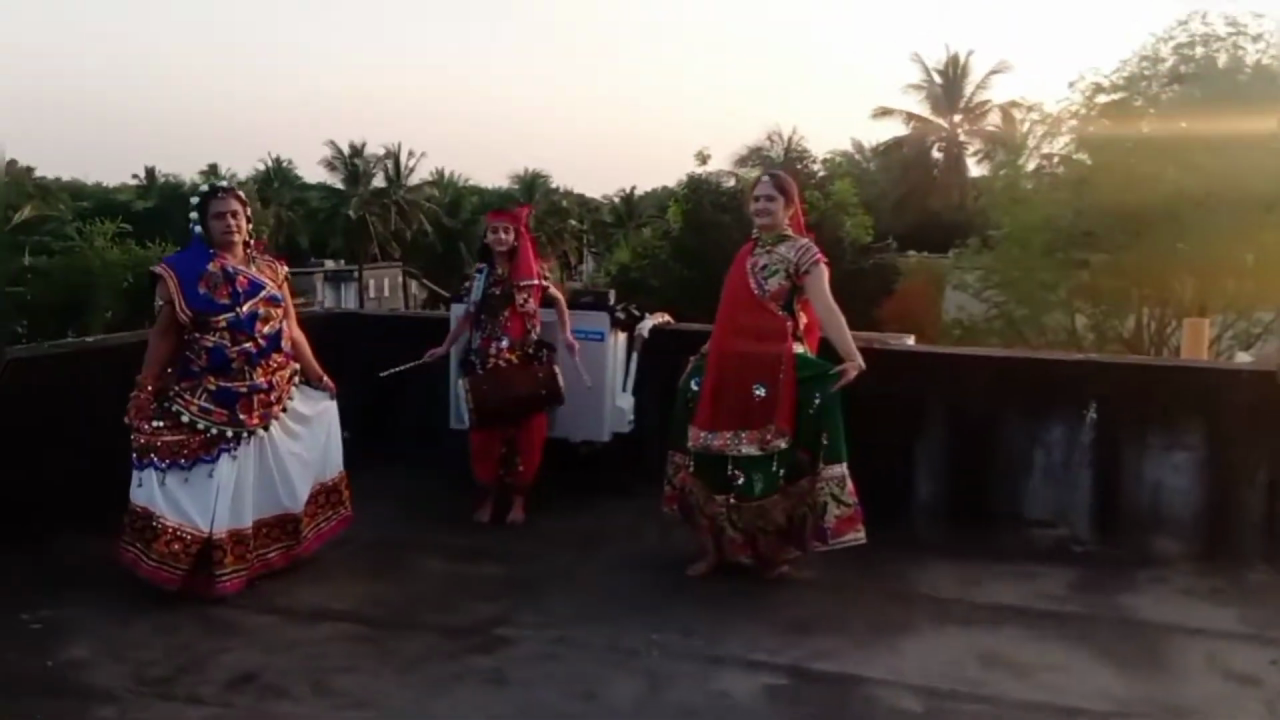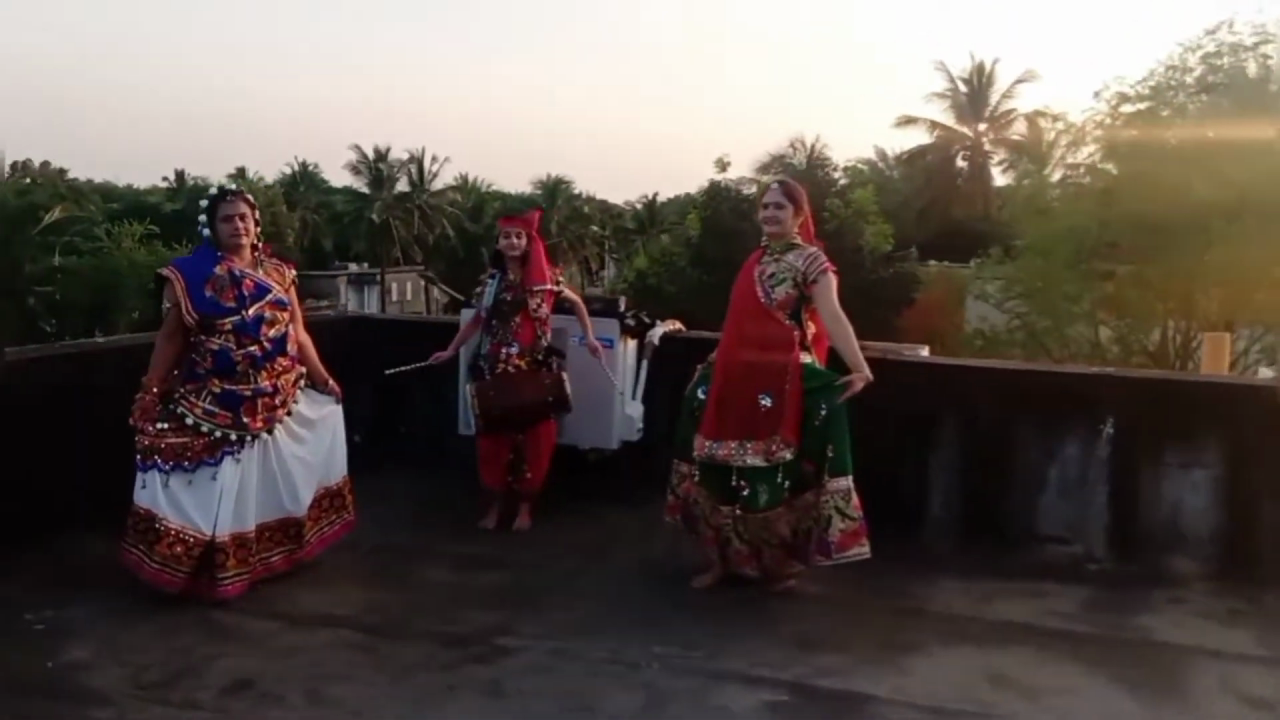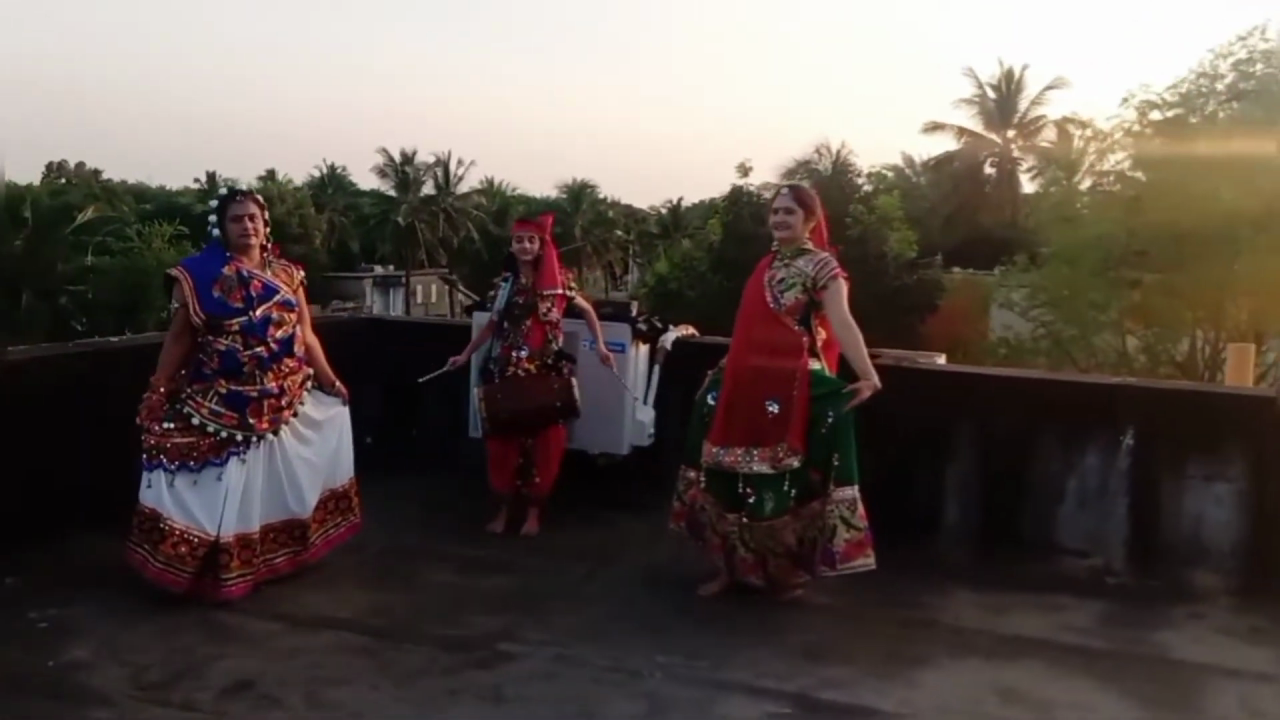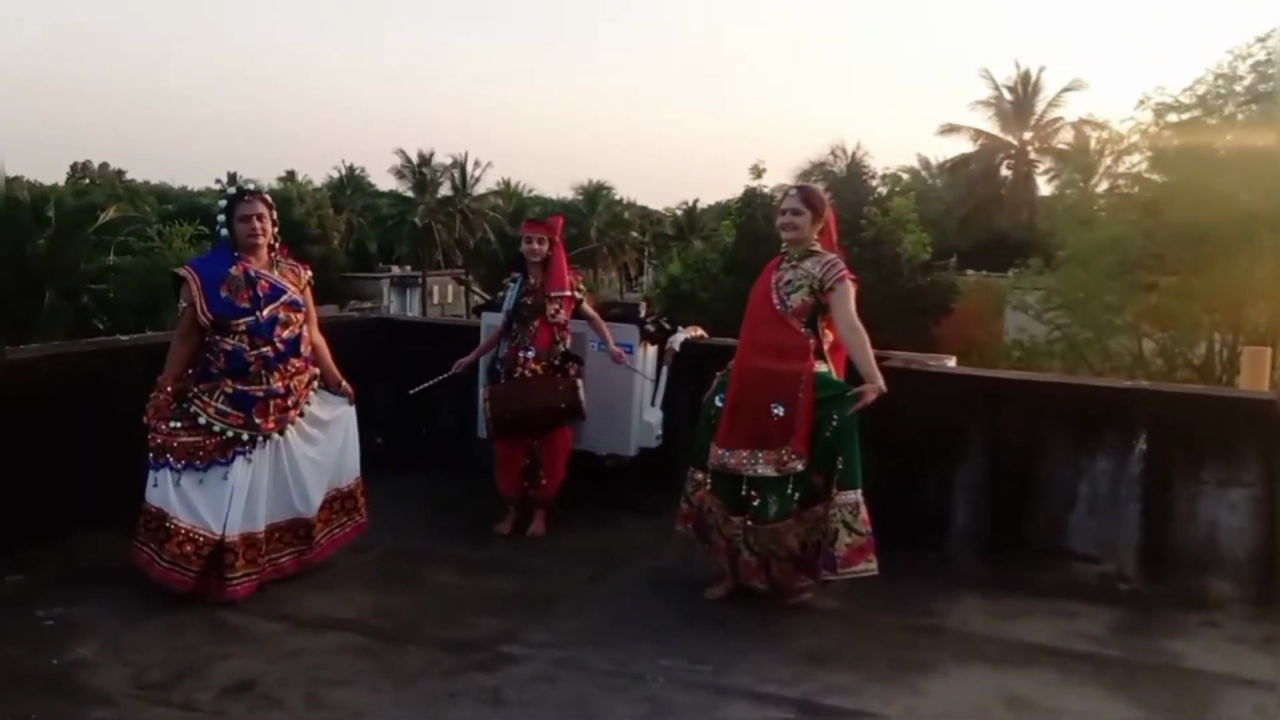
dt=0.2s
person 1, frame 1
left shoulder: (271, 270)
right shoulder: (184, 272)
left elbow: (291, 330)
right elbow: (164, 335)
left wrist: (317, 376)
right wrist: (144, 393)
left hip: (270, 398)
right hip: (207, 402)
left knee: (263, 482)
right knee: (212, 486)
left ankle: (264, 553)
right ankle: (215, 565)
person 1, frame 2
left shoulder: (278, 273)
right shoulder: (190, 275)
left elbow: (297, 333)
right elbow: (170, 337)
left wrist: (322, 379)
right wrist: (149, 395)
left hip: (274, 401)
right hip: (213, 404)
left knee: (268, 484)
right knee: (218, 487)
left ankle: (266, 557)
right ankle: (217, 568)
person 1, frame 3
left shoulder: (287, 274)
right shoulder: (200, 275)
left elbow: (305, 334)
right elbow: (179, 337)
left wrist: (329, 381)
right wrist: (157, 394)
left hip: (282, 402)
right hip: (220, 405)
left knee: (274, 485)
right knee: (223, 487)
left ankle: (271, 557)
right ankle: (223, 569)
person 1, frame 4
left shoulder: (295, 274)
right shoulder: (207, 275)
left elbow: (312, 334)
right elbow: (186, 337)
left wrist: (336, 381)
right wrist: (164, 394)
left hip: (289, 402)
right hip: (227, 404)
left knee: (279, 485)
right knee: (227, 487)
left ankle: (275, 557)
right ankle: (227, 569)
person 2, frame 1
left shoulder: (802, 251)
right shoulder: (747, 251)
left elbow: (824, 307)
left wrist: (852, 358)
right wrist: (707, 355)
left hip: (776, 370)
right hip: (730, 368)
left knee: (772, 462)
right knee: (719, 459)
left ankle: (774, 549)
right ankle: (719, 545)
person 2, frame 2
left shoulder: (811, 260)
right shoulder: (755, 259)
left elbow: (832, 316)
left wrist: (859, 368)
right wrist: (715, 363)
left hip: (784, 379)
right hip: (737, 378)
left knee: (778, 472)
right knee: (725, 468)
left ankle: (781, 561)
right ankle: (725, 557)
person 2, frame 3
left shoulder: (821, 265)
right shoulder: (766, 264)
left elbow: (841, 322)
left wrist: (868, 376)
right wrist: (725, 370)
left hip: (794, 386)
right hip: (747, 384)
left knee: (787, 479)
right knee: (734, 476)
left ankle: (789, 571)
right ankle: (733, 565)
person 2, frame 4
left shoulder: (829, 267)
right shoulder: (775, 266)
left elbow: (849, 325)
left wrist: (873, 378)
right wrist: (732, 373)
left hip: (801, 389)
right hip: (755, 386)
left knee: (793, 480)
right knee: (741, 478)
left ankle: (795, 575)
right ankle: (740, 569)
person 3, frame 1
left shoulder: (532, 271)
right shoulder: (480, 274)
left elbow: (557, 299)
right elbow: (470, 316)
left wrist: (566, 335)
right wrist: (445, 347)
left hip: (525, 363)
right hip: (486, 362)
left knee: (524, 430)
right knee: (486, 429)
left ankle: (518, 500)
right ankle: (488, 498)
person 3, frame 2
left shoulder: (545, 277)
right shoulder: (491, 280)
left elbow: (576, 302)
right elbow: (477, 320)
left wrist: (589, 338)
right wrist: (450, 350)
left hip: (535, 368)
right hip: (496, 367)
left knee: (533, 438)
right knee: (494, 436)
left ankle: (525, 507)
right ankle: (495, 505)
person 3, frame 3
left shoulder: (557, 281)
right shoulder: (504, 283)
left elbow: (587, 311)
right elbow: (492, 325)
left wrist: (600, 346)
right wrist: (465, 355)
left hip: (546, 372)
right hip: (507, 371)
left knee: (543, 441)
right knee: (504, 440)
left ankle: (534, 511)
right ankle: (504, 508)
person 3, frame 4
left shoulder: (566, 283)
right shoulder: (513, 283)
left elbow: (591, 315)
right elbow: (504, 329)
left wrist: (610, 346)
right wrist: (473, 356)
left hip: (553, 373)
right hip: (514, 371)
left knee: (550, 442)
right knee: (511, 439)
left ankle: (540, 512)
right ankle: (511, 509)
